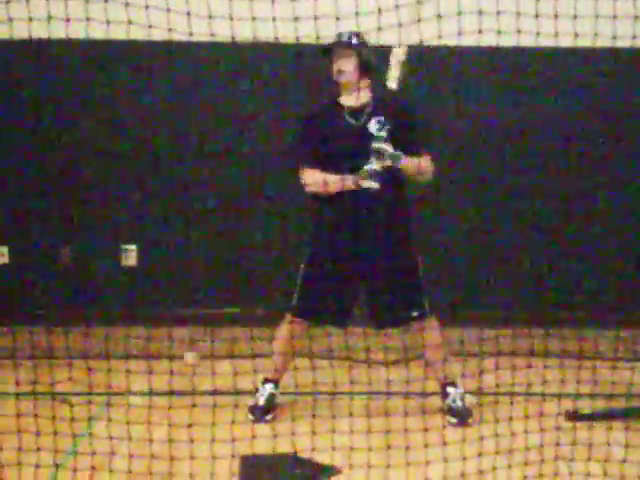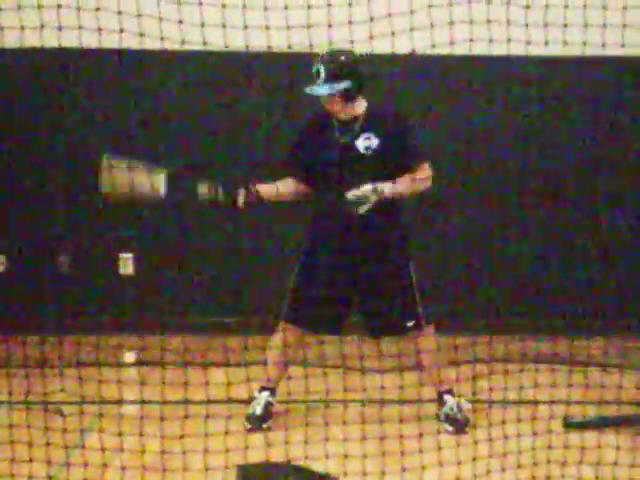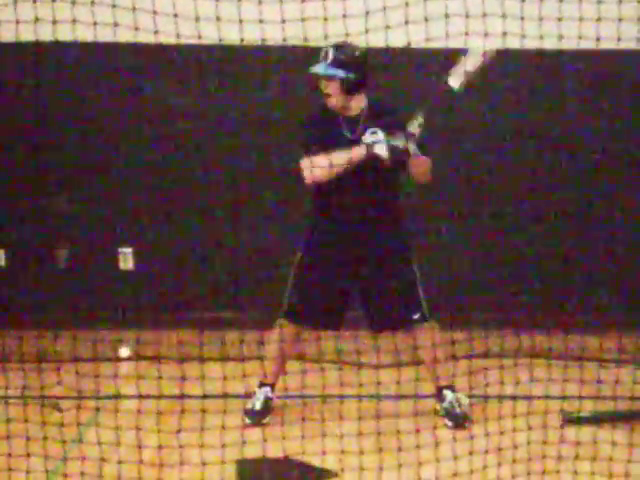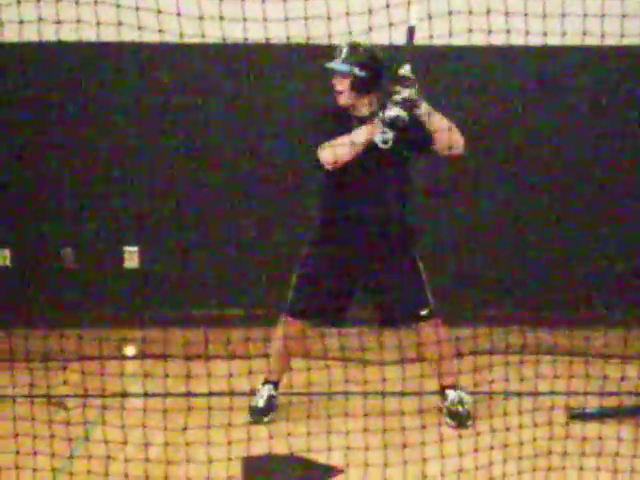
dt=0.7s
person 1, frame 1
left shoulder: (394, 112)
right shoulder: (318, 119)
left elbow: (426, 171)
right elbow: (309, 180)
left wrist: (395, 157)
right wrist: (355, 179)
left hip: (388, 236)
right hip: (334, 236)
left knee: (420, 313)
right knee: (299, 315)
left ankle: (449, 389)
right ankle: (270, 387)
person 1, frame 2
left shoulder: (389, 124)
right shoulder: (314, 130)
left elbow: (422, 178)
right elbow: (301, 184)
left wrist: (379, 190)
right wrist: (259, 191)
left hip: (381, 246)
right hip: (327, 245)
left knee: (416, 324)
right knee: (293, 322)
left ankle: (447, 398)
right ankle: (266, 395)
person 1, frame 3
left shoulder: (389, 118)
right shoulder: (317, 122)
left elbow: (423, 174)
right elbow: (311, 172)
left wrist: (411, 146)
right wrist: (367, 148)
left hip: (384, 241)
right hip: (328, 243)
left knee: (419, 318)
right knee: (292, 319)
left ankle: (447, 392)
right ankle: (266, 390)
person 1, frame 4
left shoulder: (403, 119)
right shoulder: (330, 119)
left elbow: (455, 146)
right elbow: (330, 157)
left wrist: (418, 105)
right wrist: (378, 123)
left hip: (388, 241)
right hip: (335, 240)
left knee: (426, 316)
right knee: (295, 316)
left ankle: (451, 391)
right ankle: (269, 388)
